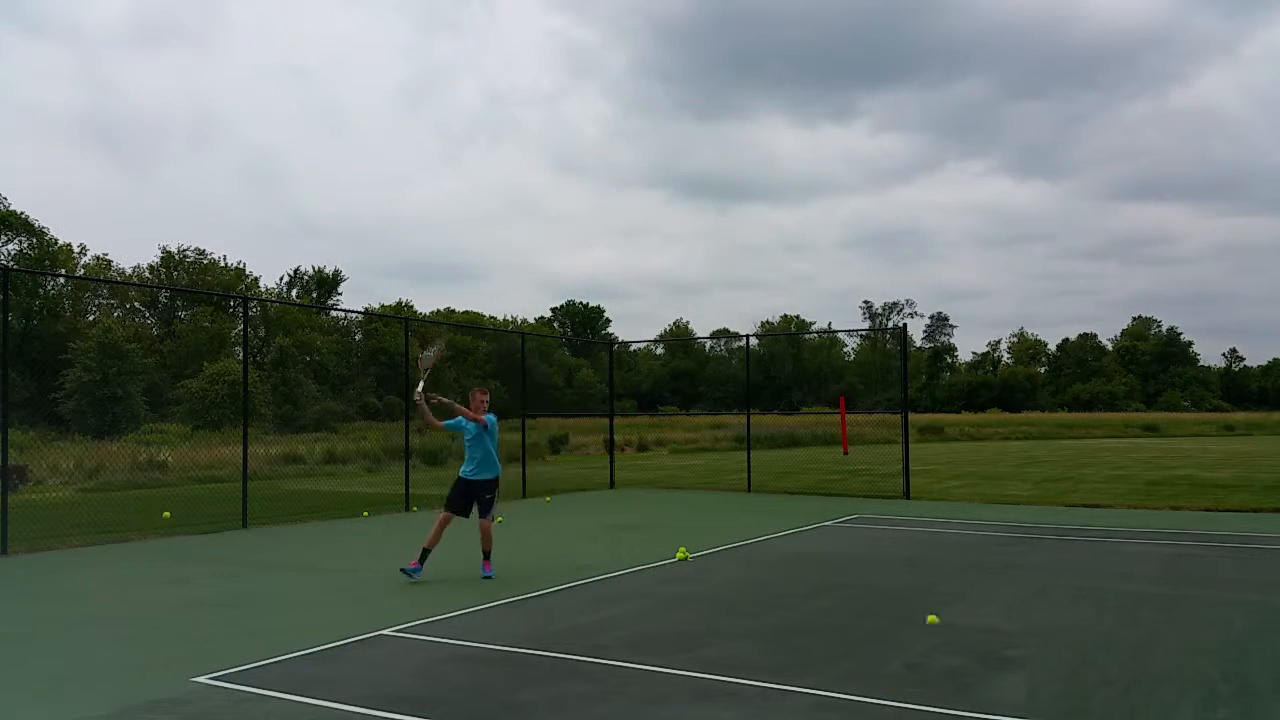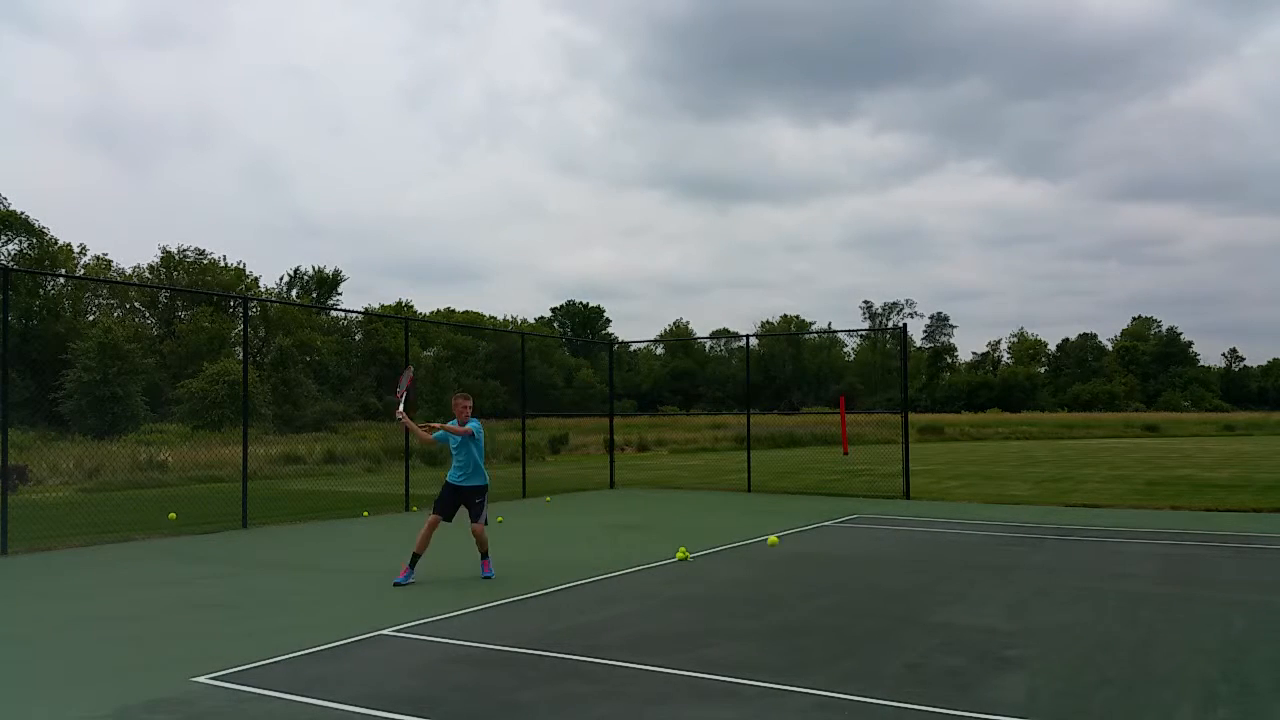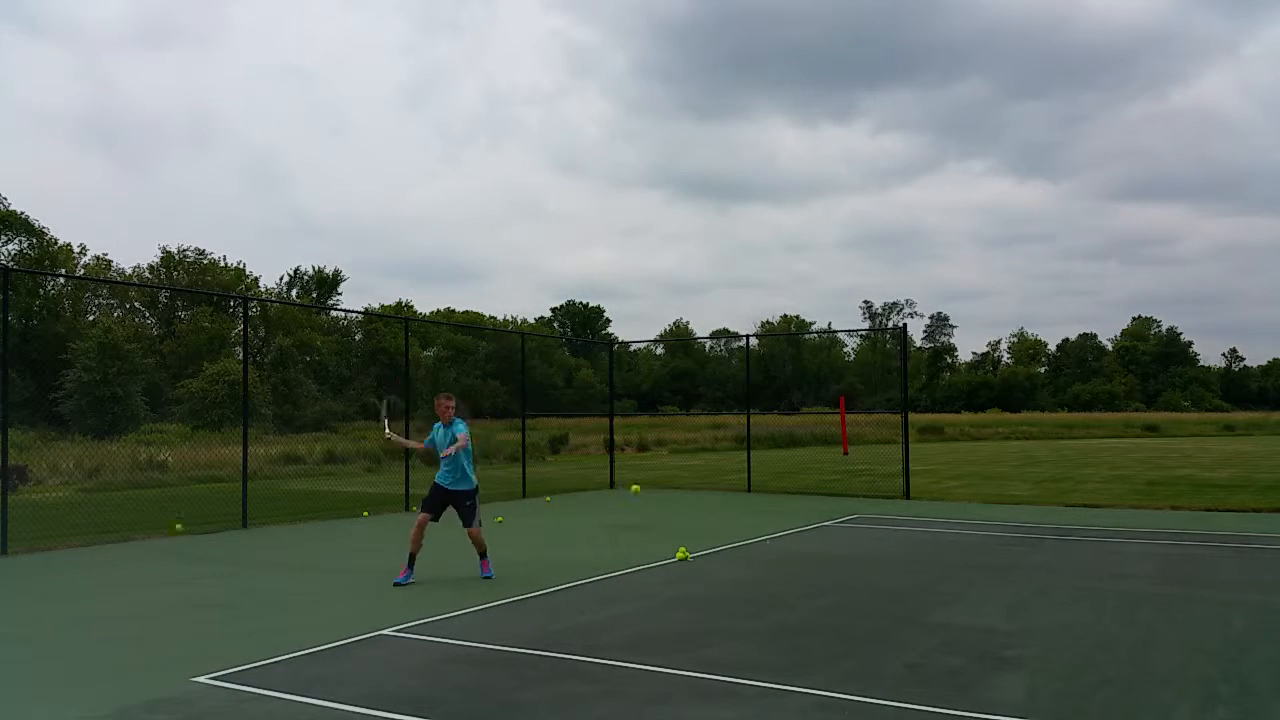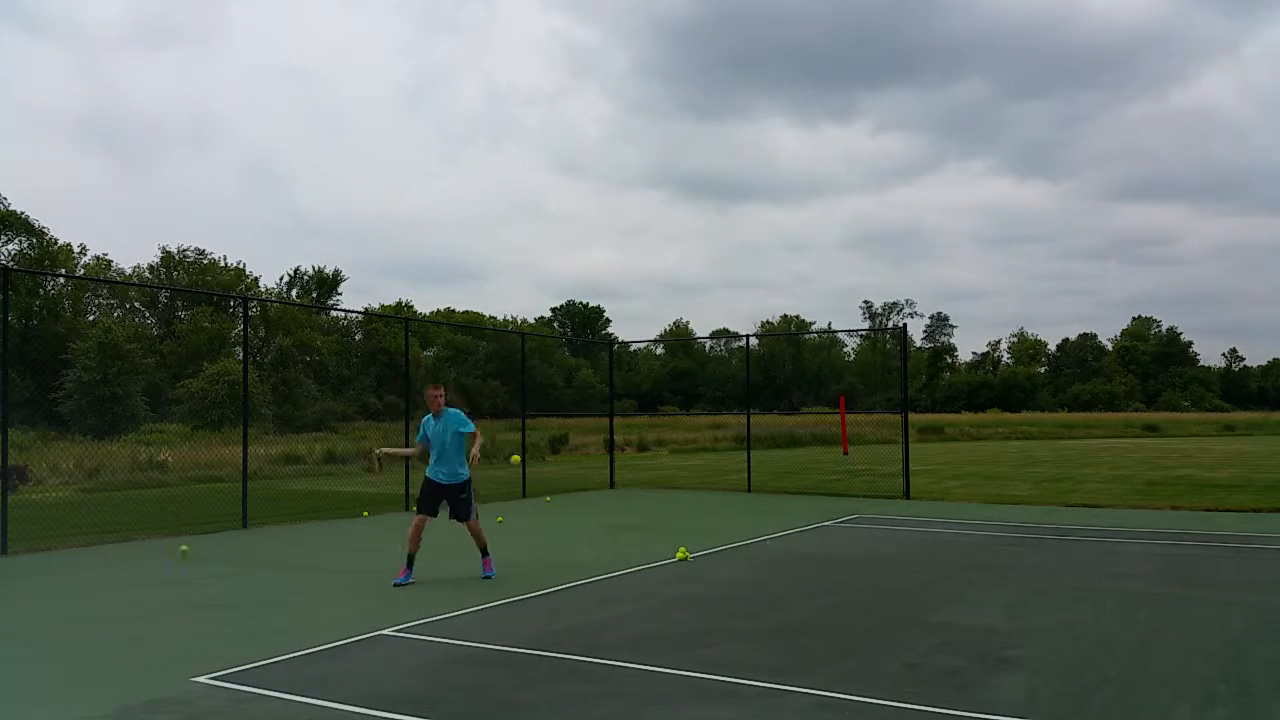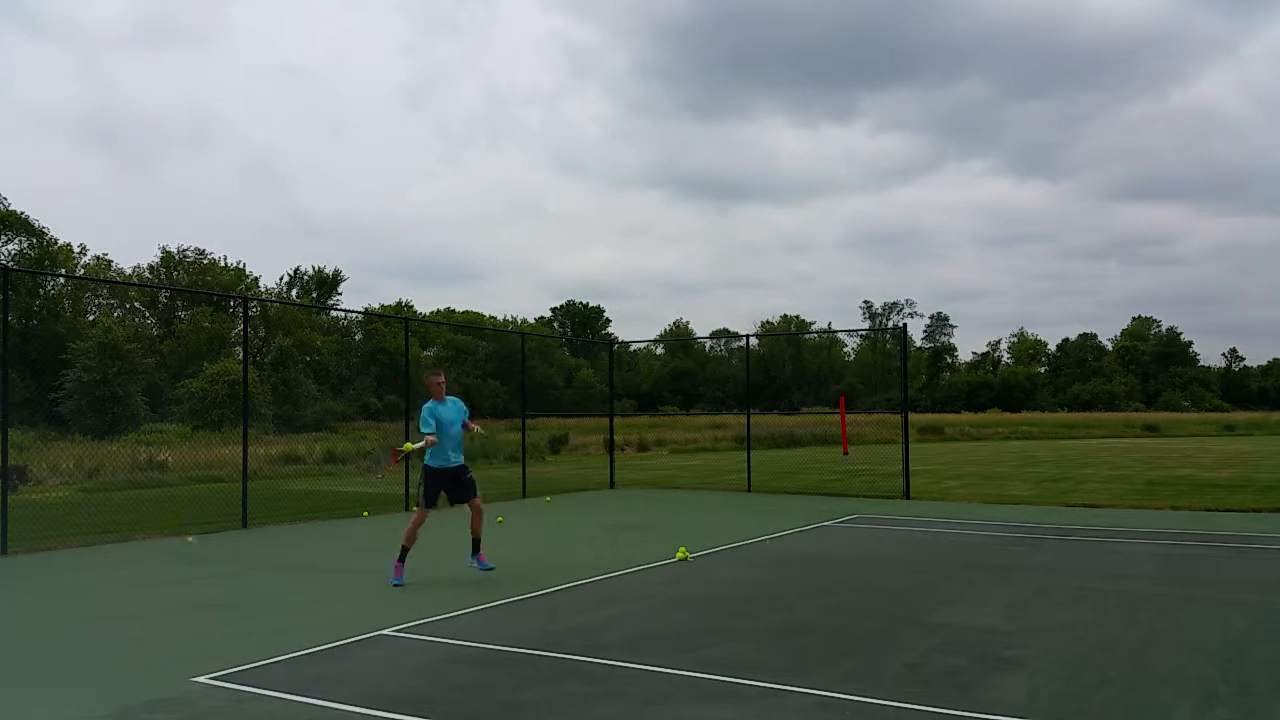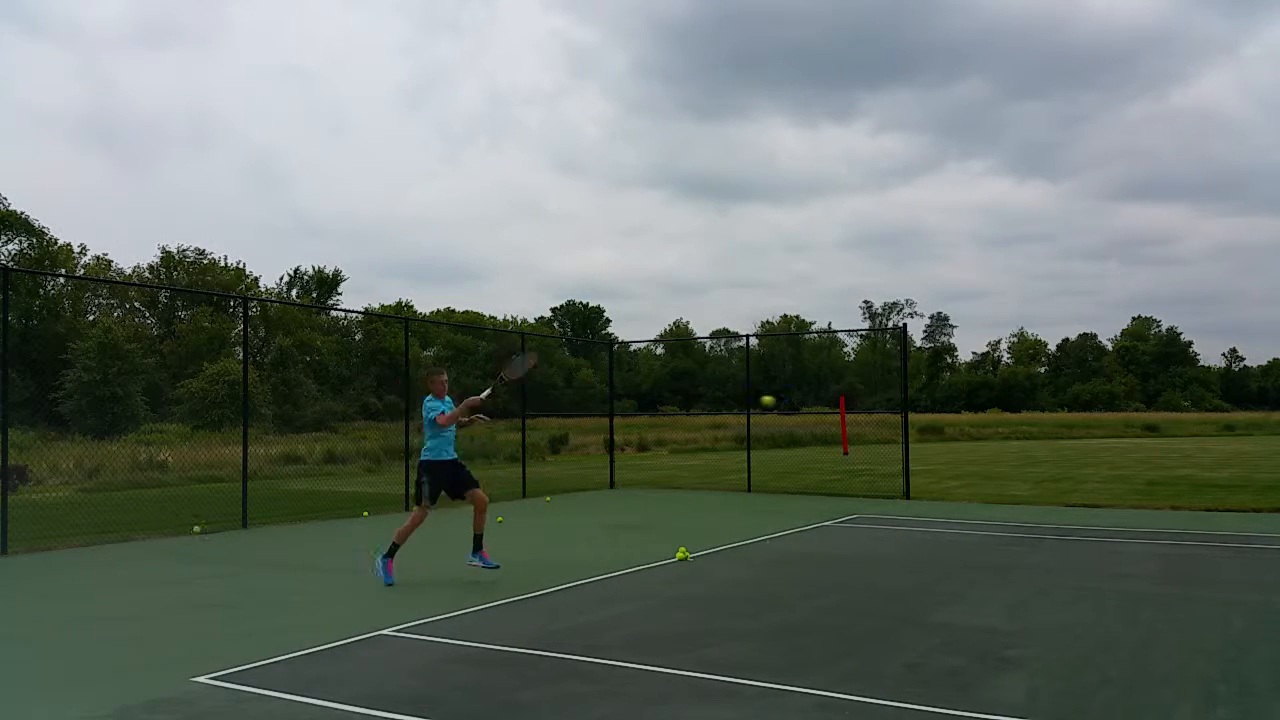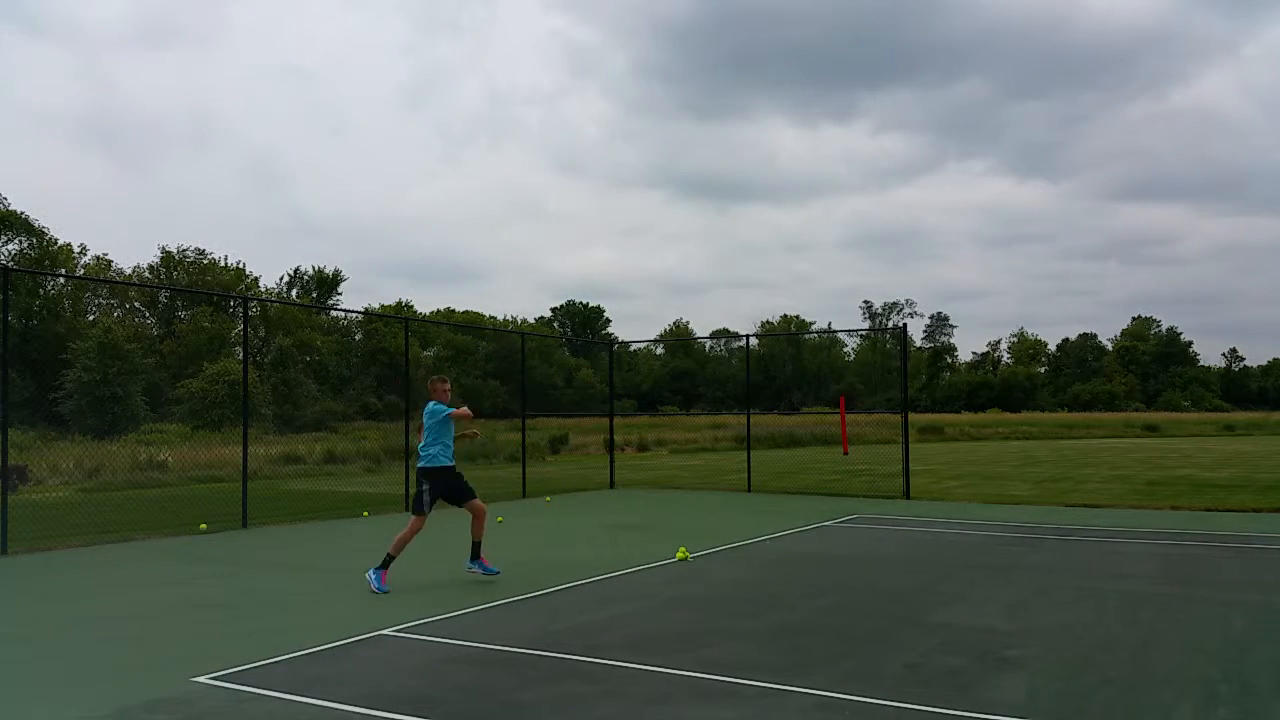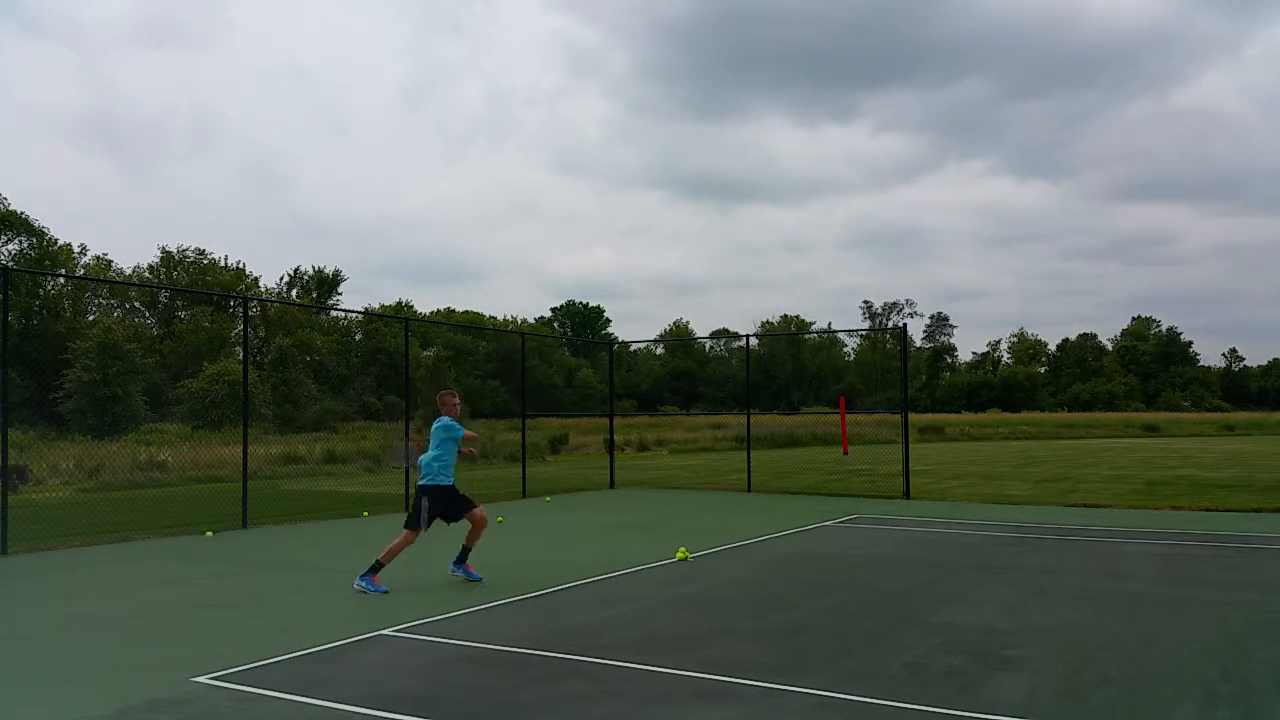
dt=0.1s
person 1, frame 1
left shoulder: (491, 420)
right shoulder: (462, 421)
left elbow: (474, 417)
right elbow: (435, 425)
left wrist: (449, 403)
right wrist: (422, 404)
left hip: (487, 479)
right hip: (466, 477)
left knee: (485, 525)
right knee: (443, 519)
left ankle: (486, 562)
right ankle: (419, 564)
person 1, frame 2
left shoulder: (475, 425)
right shoulder: (448, 428)
left elbow: (461, 430)
right elbow: (428, 439)
left wrist: (437, 426)
right wrist: (407, 421)
left hip: (476, 484)
right hip: (453, 483)
left knee: (477, 529)
right knee: (431, 523)
left ankle: (485, 561)
right ankle: (410, 570)
person 1, frame 3
left shoulder: (459, 425)
right shoulder: (436, 429)
left elbow: (464, 440)
right elbow: (423, 447)
left wrist: (453, 449)
right wrist: (397, 439)
left hip: (465, 487)
right hip: (442, 484)
left knee: (473, 532)
right knee: (420, 522)
left ankle: (484, 560)
right ankle: (409, 570)
person 1, frame 4
left shoulder: (456, 415)
right shoulder: (426, 423)
left elbow: (477, 436)
right elbow: (420, 451)
left wrist: (475, 448)
right wrist: (390, 451)
left hip: (459, 479)
right hip: (434, 479)
left knee: (472, 526)
right knee: (419, 523)
left ankle: (486, 558)
right ankle: (408, 570)
person 1, frame 5
left shoulder: (456, 402)
right shoulder: (428, 409)
left elbow: (465, 424)
right elbow: (430, 438)
left wrist: (473, 427)
right wrist: (430, 440)
left hip: (458, 465)
right hip: (434, 467)
left knee: (477, 507)
right knee: (420, 515)
left ankle: (476, 555)
right ankle: (400, 564)
person 1, frame 6
left shoulder: (447, 400)
right shoulder: (430, 403)
right elbow: (443, 423)
left wrist: (470, 419)
right wrist: (462, 406)
left hip: (451, 461)
right hip: (432, 463)
left knee: (481, 501)
right knee: (419, 515)
left ankle: (477, 553)
right ankle: (387, 559)
person 1, frame 7
left shoulder: (442, 409)
right shoulder: (433, 408)
right elbow: (466, 414)
left wrist: (463, 434)
right wrist: (465, 408)
left hip: (448, 469)
right hip: (431, 471)
left knee: (480, 510)
right knee: (416, 524)
left ankle: (476, 560)
right ankle: (379, 571)
person 1, frame 8
left shoulder: (444, 425)
right shoulder: (445, 424)
right elbow: (471, 436)
left wrist: (460, 451)
left hip: (446, 487)
right hip: (431, 487)
left knee: (481, 519)
right knee: (410, 536)
left ankle: (460, 564)
right ankle: (366, 576)
